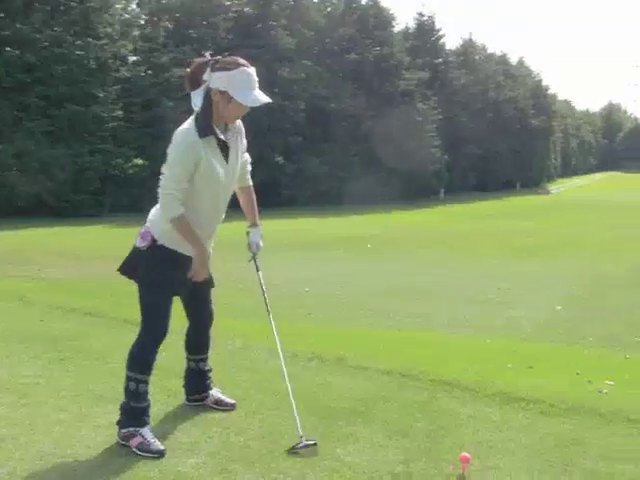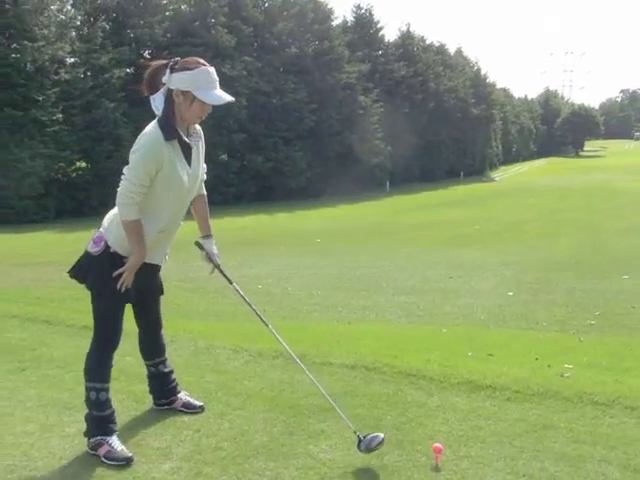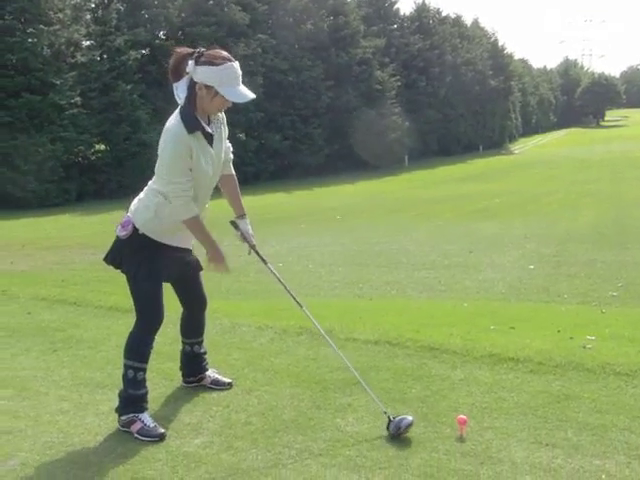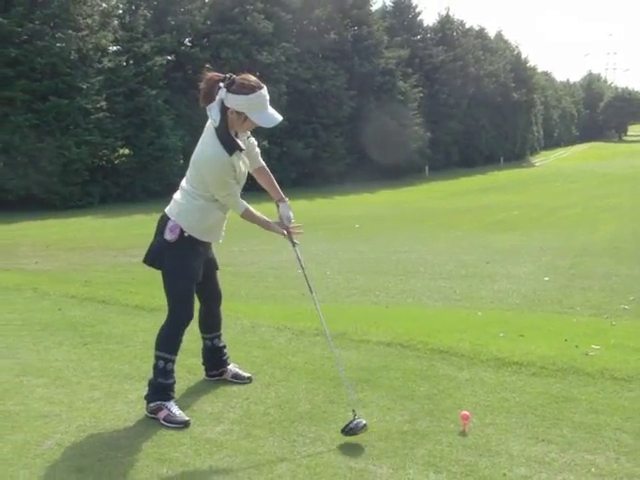
dt=0.7s
person 1, frame 1
left shoulder: (234, 131)
right shoulder: (189, 138)
left elbow: (242, 181)
right elbow: (171, 203)
left wrist: (254, 229)
right wrist: (201, 250)
left hip: (193, 247)
right hip: (164, 245)
left knee: (202, 320)
right knee: (154, 330)
left ankle: (198, 389)
right ankle: (132, 422)
person 1, frame 2
left shoulder: (196, 136)
right shoulder: (154, 142)
left elbow: (197, 190)
right elbow: (127, 202)
left wrist: (207, 240)
right wrist: (136, 256)
left hip: (149, 253)
right hip: (116, 252)
left knee: (151, 326)
right knee: (106, 337)
left ankle: (165, 392)
right ankle: (99, 431)
person 1, frame 3
left shoulder: (216, 121)
right shoulder: (178, 135)
left elbow: (225, 170)
right elbow: (182, 204)
left wrist: (242, 220)
right wrist: (211, 247)
left hip: (178, 237)
right hip: (147, 235)
left knee: (196, 304)
right knee: (150, 318)
left ankle: (195, 371)
right ankle: (131, 409)
person 1, frame 4
left shoulder: (235, 128)
right shoulder: (216, 156)
left elbow: (257, 164)
right elbow: (234, 204)
left wrist: (282, 203)
right wrist: (272, 227)
left hip: (198, 233)
right hip: (182, 234)
left knee: (212, 299)
right knee: (181, 312)
left ankle: (216, 365)
right ankle: (159, 397)
